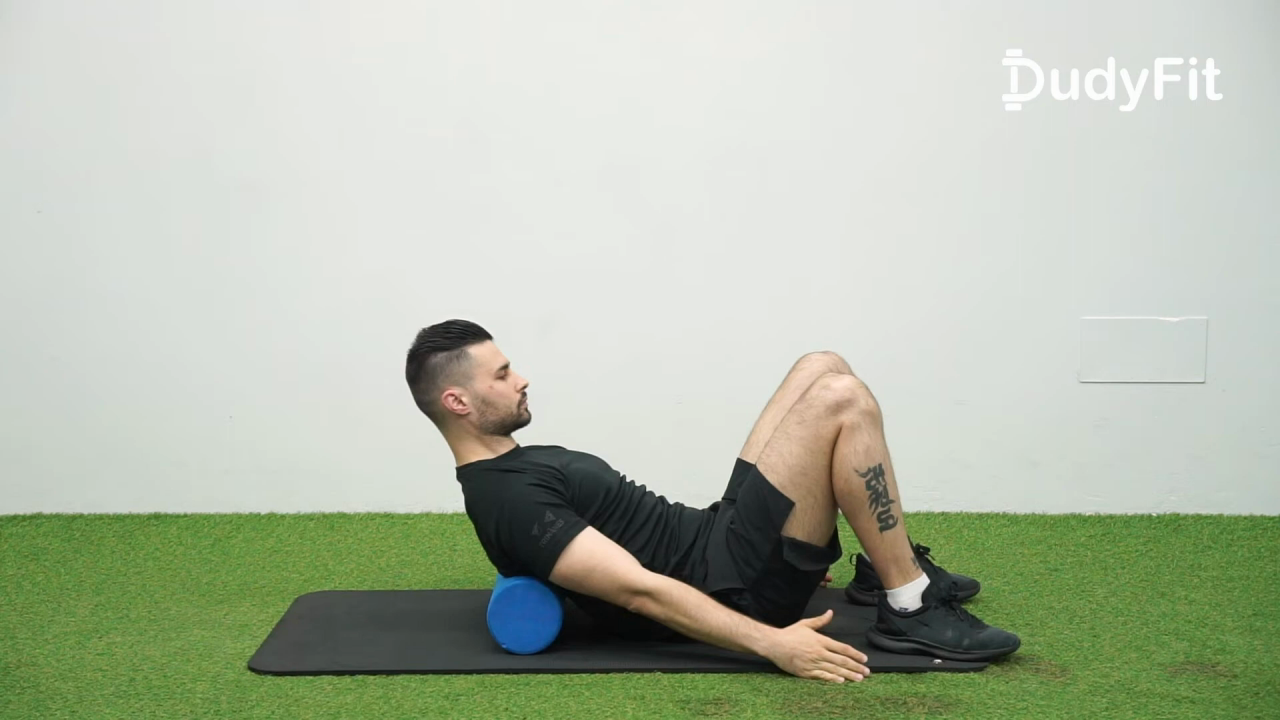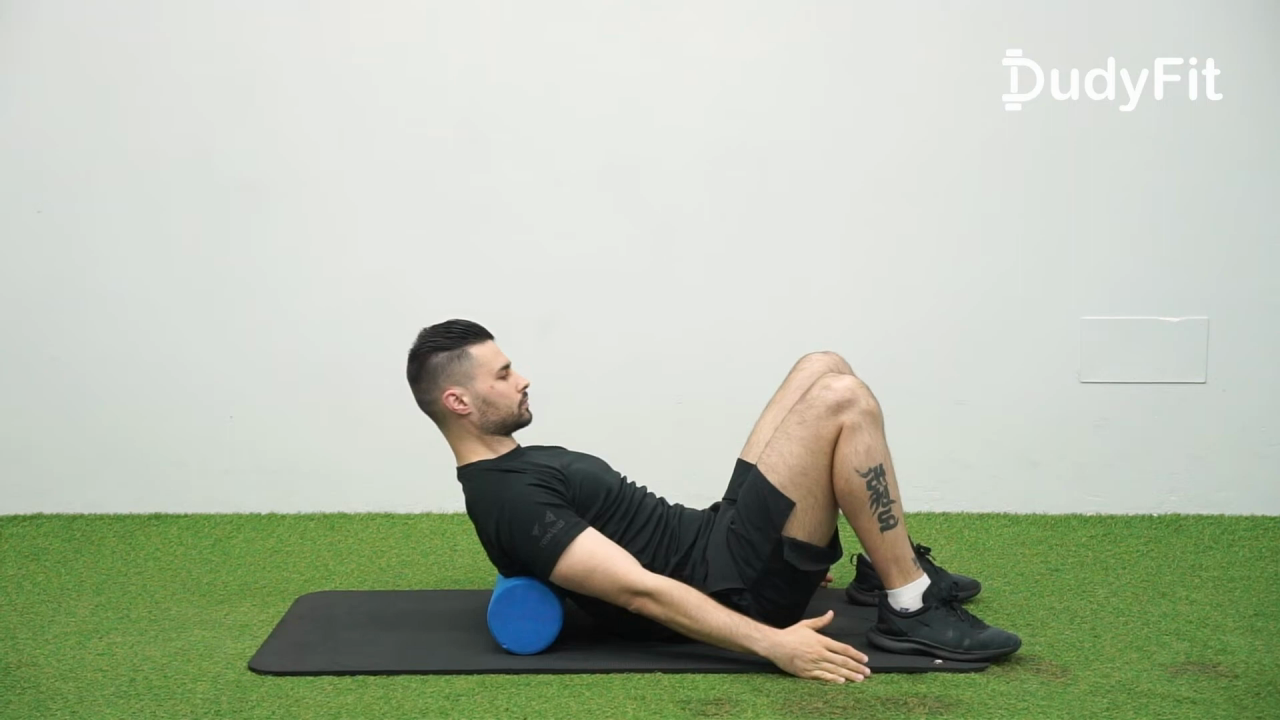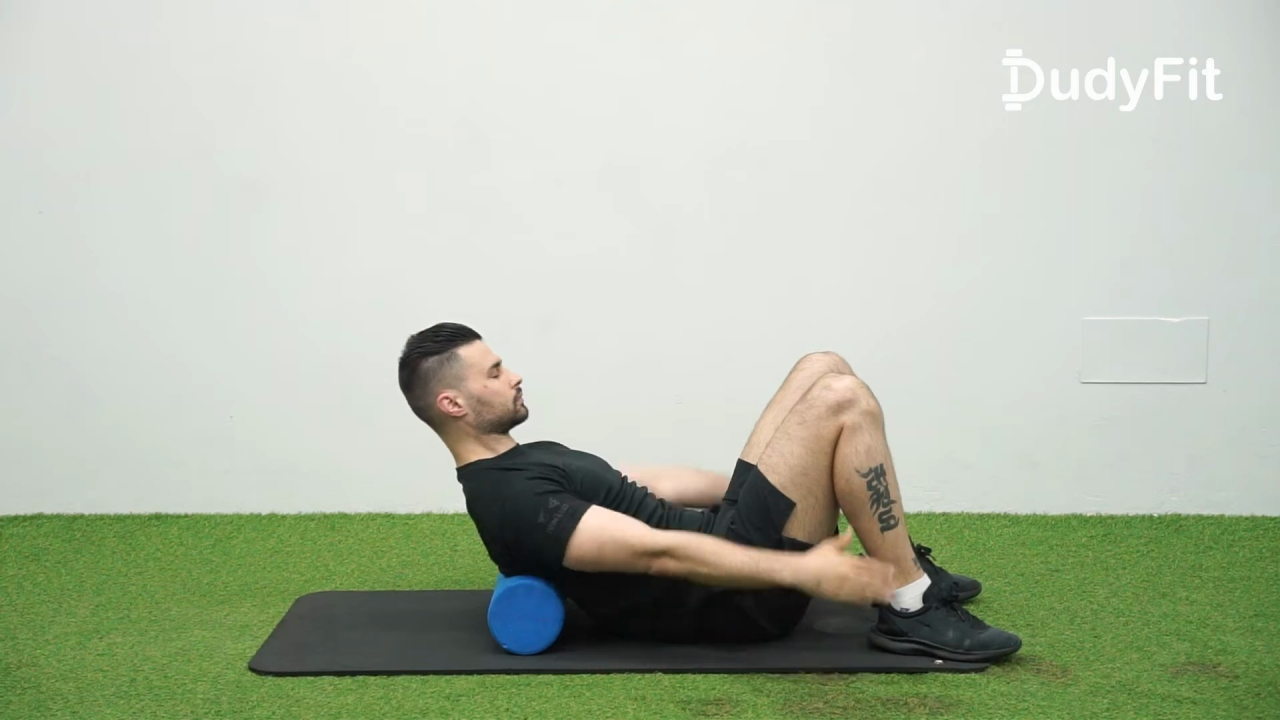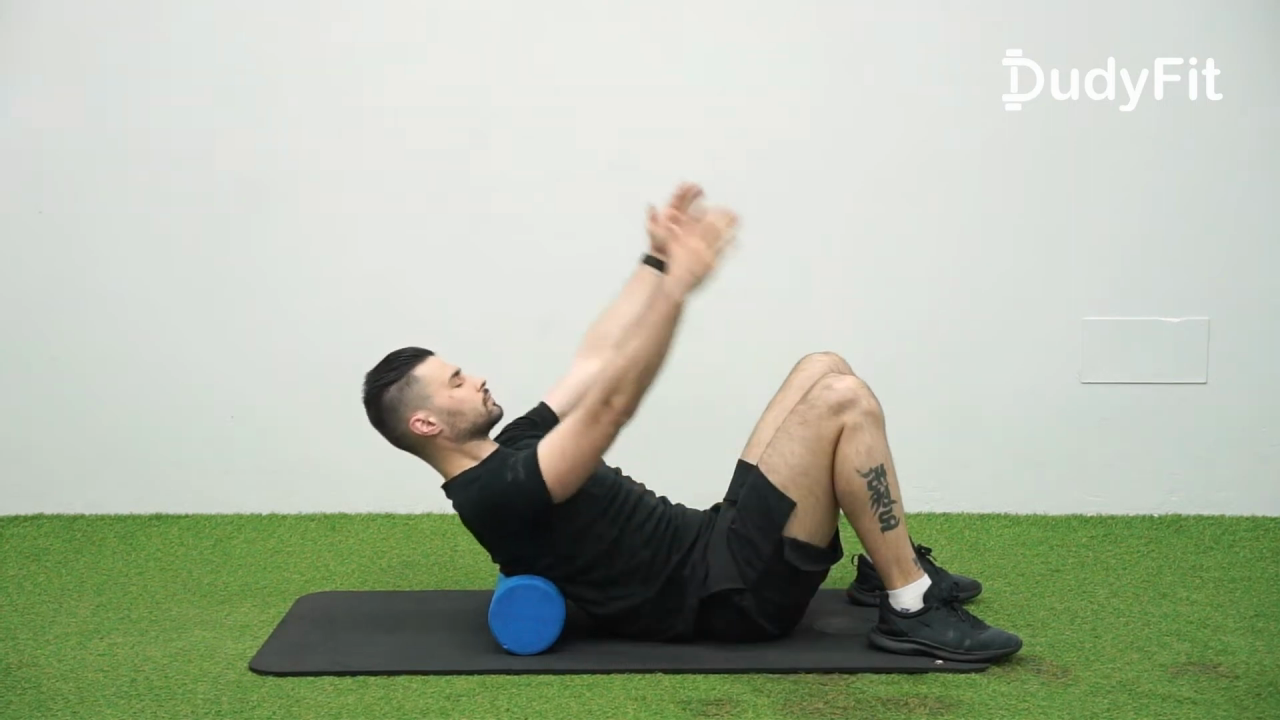
dt=0.4s
person 1, frame 1
left shoulder: (528, 466)
right shoulder: (508, 499)
right elbow: (641, 590)
right wrist: (772, 643)
left hip: (719, 541)
right hip: (735, 580)
left knee: (824, 370)
right knee: (842, 401)
left ankle: (890, 566)
right ankle: (911, 611)
person 1, frame 2
left shoulder: (524, 466)
right shoulder: (508, 501)
right elbow: (641, 591)
right wrist: (773, 644)
left hip: (719, 540)
right hip: (737, 582)
left knee: (824, 370)
right knee: (844, 403)
left ankle: (890, 568)
right ankle: (912, 610)
person 1, frame 3
left shoulder: (528, 464)
right shoulder: (512, 500)
right elbow: (659, 552)
left wrist: (769, 463)
right wrist: (795, 570)
left hip: (720, 551)
right hip: (730, 596)
left knee: (824, 371)
right knee: (844, 401)
left ankle: (894, 566)
right ankle: (913, 610)
person 1, frame 4
left shoulder: (509, 456)
right shoulder: (498, 496)
left elbow: (595, 366)
right elbow: (610, 404)
left wrist: (659, 263)
right wrist: (680, 286)
left hip: (715, 551)
right hip: (729, 592)
left knee: (824, 372)
right knee: (844, 401)
left ankle: (894, 571)
right ankle: (912, 611)
